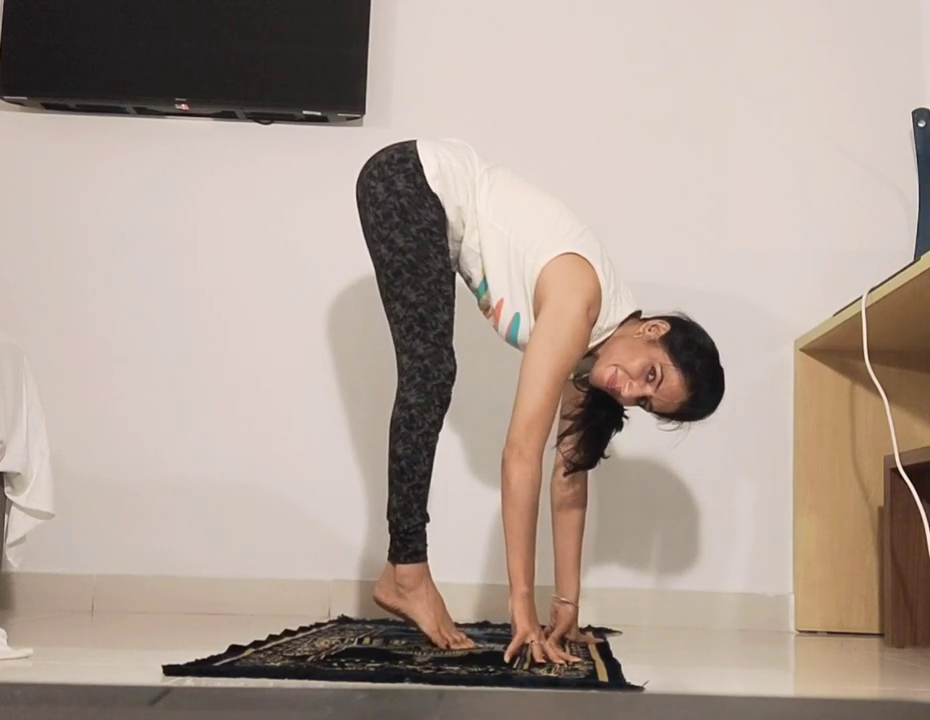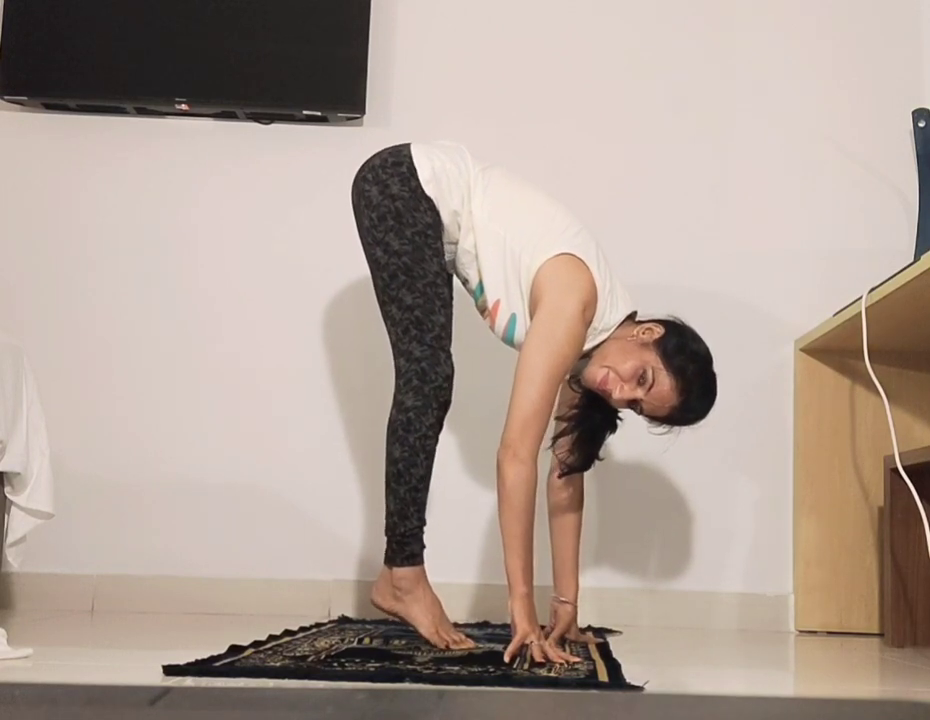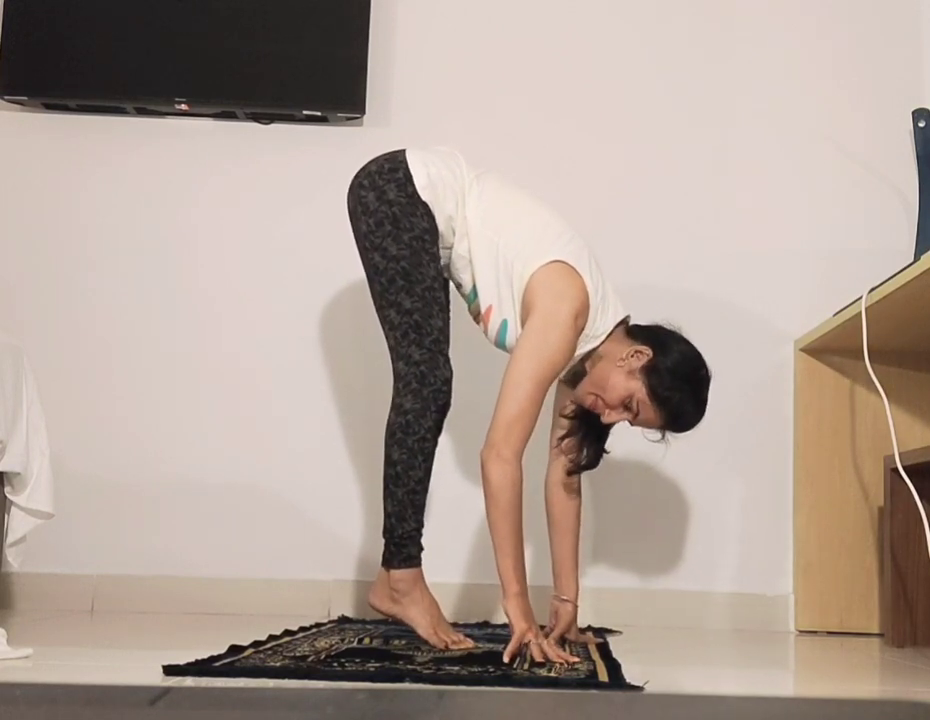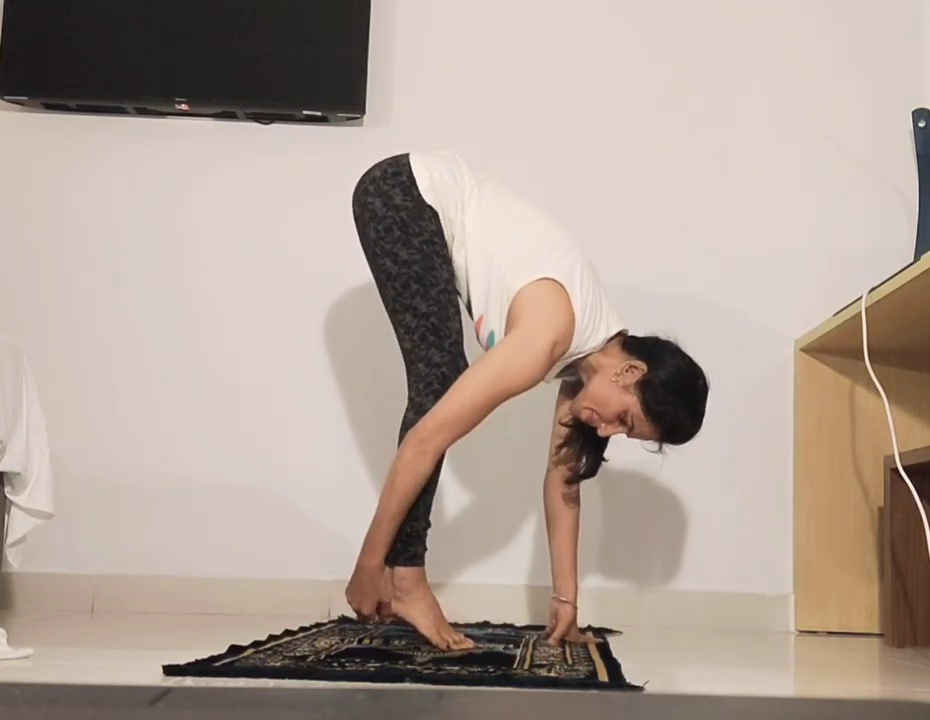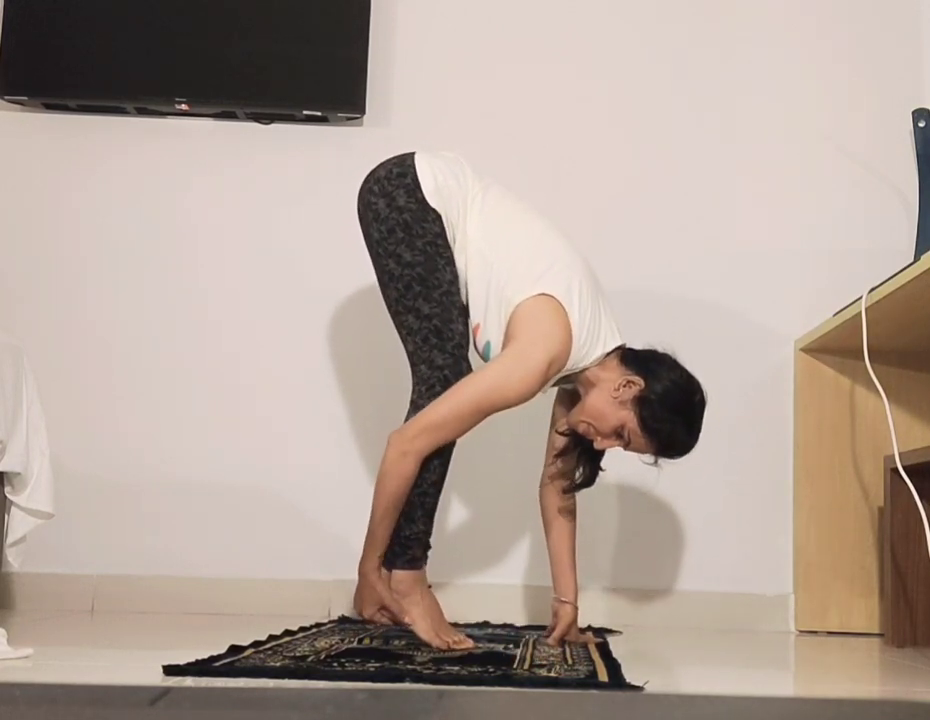
dt=1s
person 1, frame 1
left shoulder: (591, 338)
right shoulder: (580, 301)
left elbow: (570, 469)
right elbow: (521, 453)
left wrist: (566, 601)
right wrist: (522, 603)
left hip: (435, 205)
right hip: (408, 182)
left knee: (431, 383)
right knee: (429, 377)
left ankle: (403, 570)
right ankle: (405, 573)
person 1, frame 2
left shoulder: (590, 336)
right shoulder: (577, 302)
left elbow: (566, 467)
right elbow: (517, 453)
left wrist: (566, 601)
right wrist: (522, 605)
left hip: (430, 204)
right hip: (404, 184)
left knee: (431, 384)
right knee: (427, 379)
left ankle: (400, 573)
right ankle: (402, 576)
person 1, frame 3
left shoulder: (587, 343)
right shoulder: (568, 314)
left elbow: (564, 470)
right elbow: (499, 455)
left wrist: (566, 598)
right wrist: (517, 603)
left hip: (426, 210)
right hip: (399, 190)
left knee: (430, 388)
right knee: (425, 384)
left ankle: (397, 575)
right ankle: (400, 579)
person 1, frame 4
left shoulder: (587, 350)
right shoulder: (551, 336)
left elbow: (563, 475)
right elbow: (423, 440)
left wrist: (565, 597)
right wrist: (369, 564)
left hip: (432, 205)
right hip: (402, 192)
left knee: (443, 385)
right knee: (439, 378)
left ankle: (401, 573)
right ankle: (404, 578)
person 1, frame 5
left shoulder: (588, 360)
right shoulder: (549, 349)
left elbow: (557, 483)
right elbow: (406, 443)
left wrist: (565, 599)
right wrist: (369, 569)
left hip: (442, 204)
right hip: (407, 193)
left knee: (445, 387)
right knee: (443, 380)
left ankle: (402, 576)
right ankle: (403, 579)
